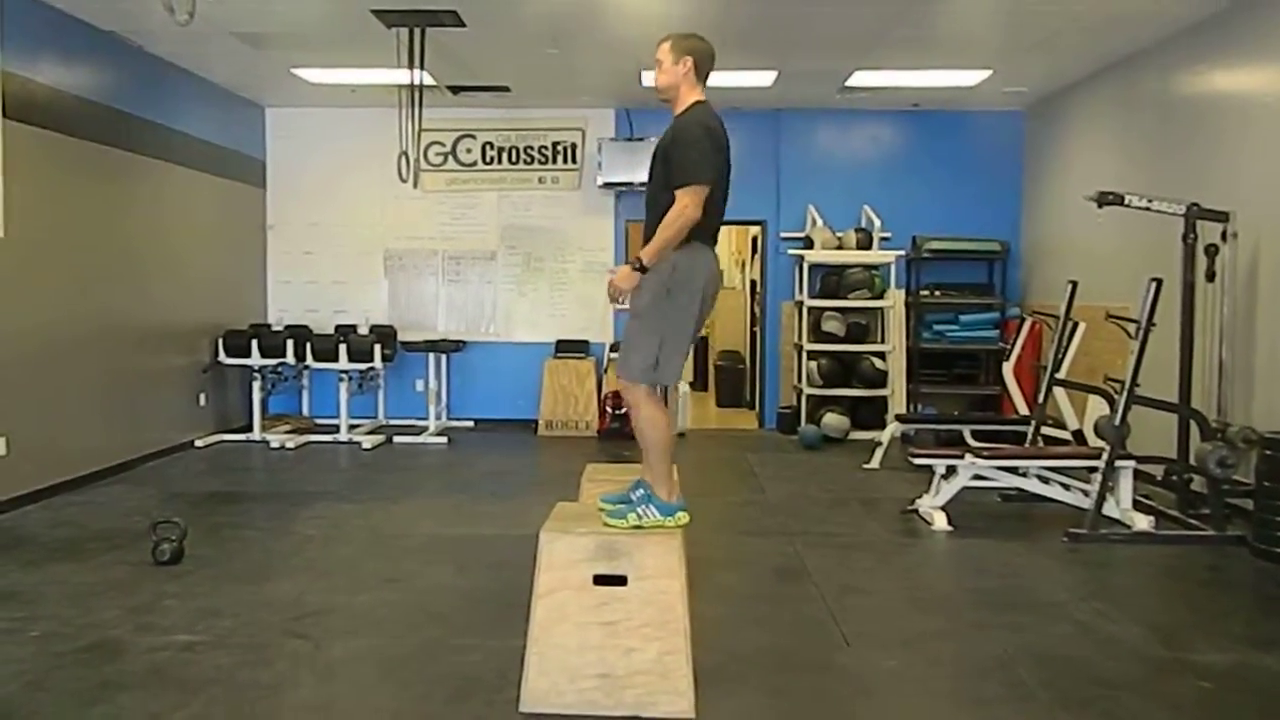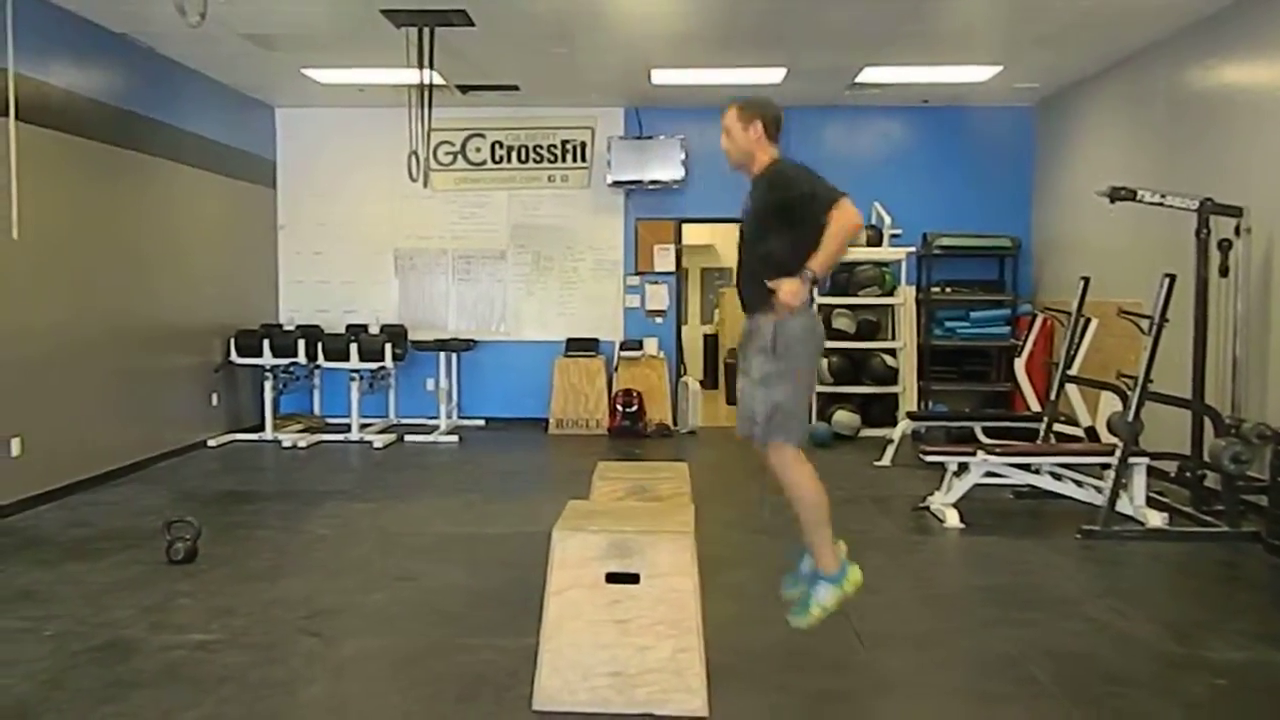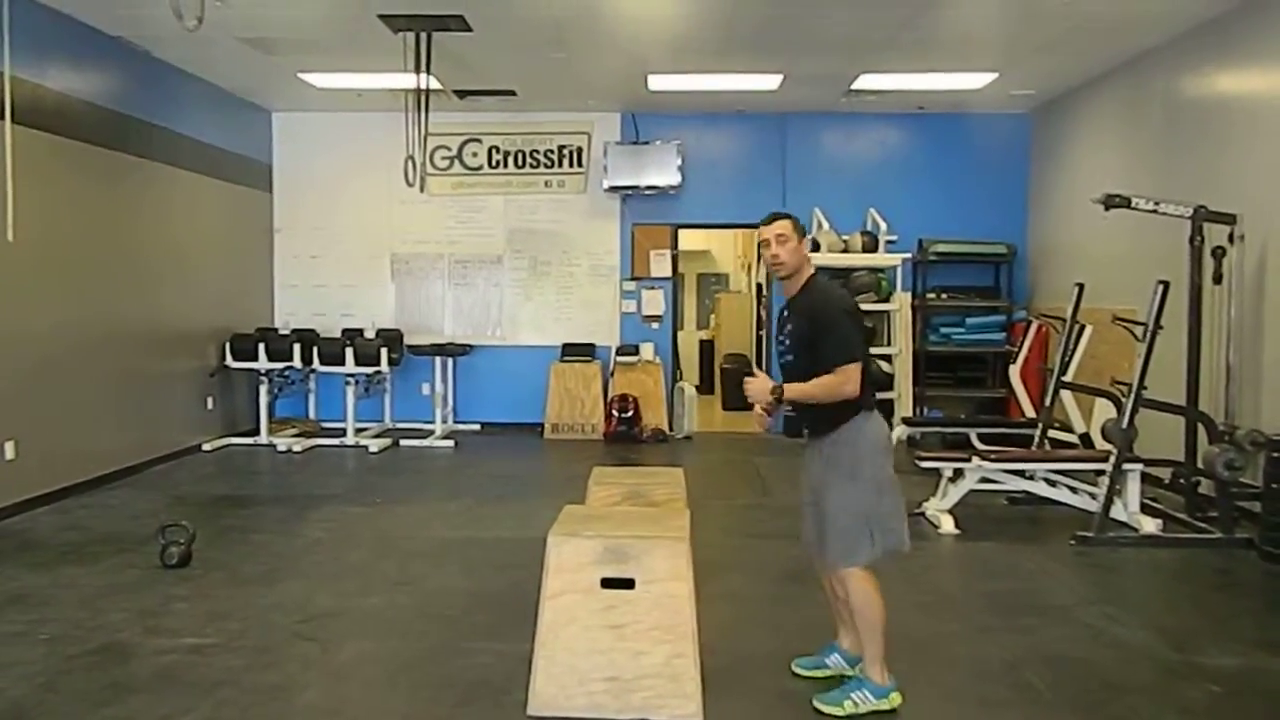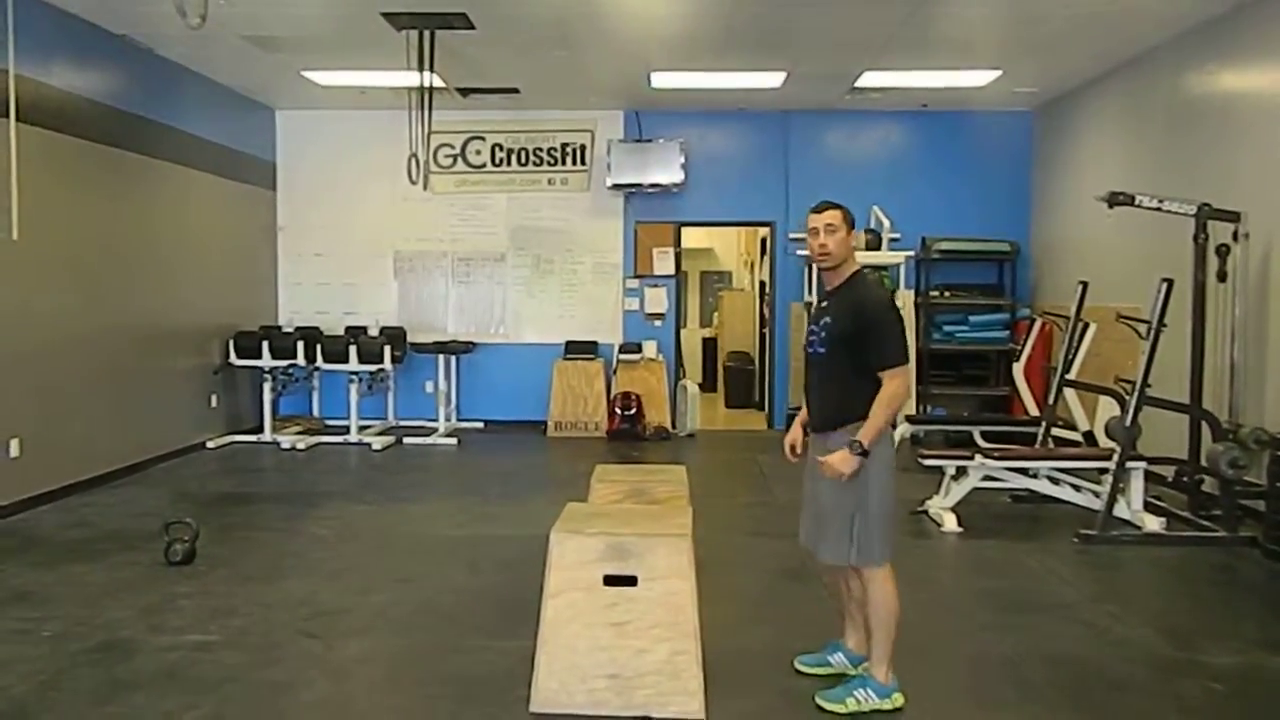
dt=0.5s
person 1, frame 1
left shoulder: (693, 128)
right shoulder: (694, 126)
left elbow: (688, 209)
left wrist: (637, 265)
right wrist: (645, 264)
left hip: (680, 267)
right hip: (677, 266)
left knee: (638, 383)
right knee: (640, 382)
left ankle: (664, 500)
right ankle: (654, 485)
person 1, frame 2
left shoulder: (786, 177)
right shoulder: (764, 184)
left elbow: (849, 219)
left wrist: (806, 278)
left hip: (782, 328)
right hip: (767, 327)
left knee: (780, 450)
right knee: (775, 447)
left ankle: (832, 567)
right ankle: (821, 554)
person 1, frame 3
left shoulder: (829, 303)
right shoulder: (792, 308)
left elbow: (847, 382)
left wrist: (777, 392)
right wrist: (770, 397)
left hip: (854, 438)
right hip: (825, 440)
left knee: (851, 562)
right knee: (826, 554)
right ankle: (848, 648)
person 1, frame 4
left shoulder: (871, 301)
right shoulder: (825, 300)
left elbow: (897, 384)
left wrist: (857, 448)
right wrist: (801, 422)
left hip: (857, 445)
right hip: (825, 441)
left knee: (868, 561)
right knee: (831, 554)
left ankle: (881, 680)
right ankle: (853, 646)
